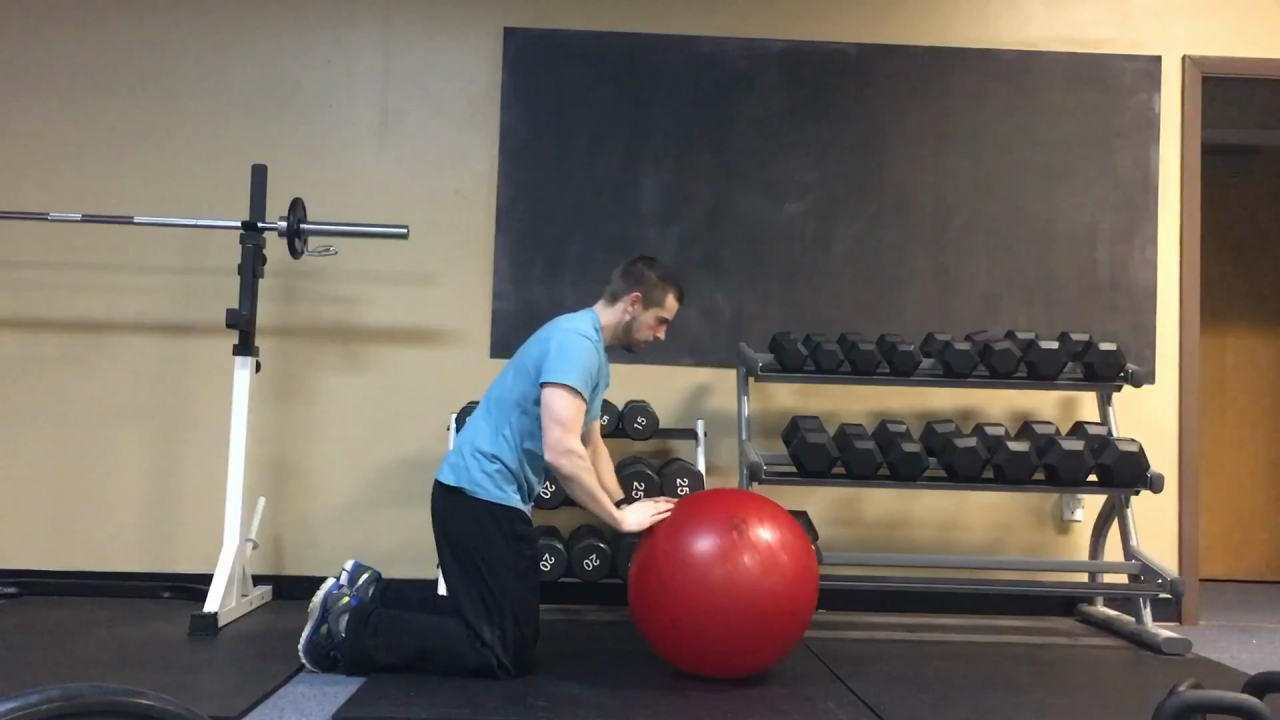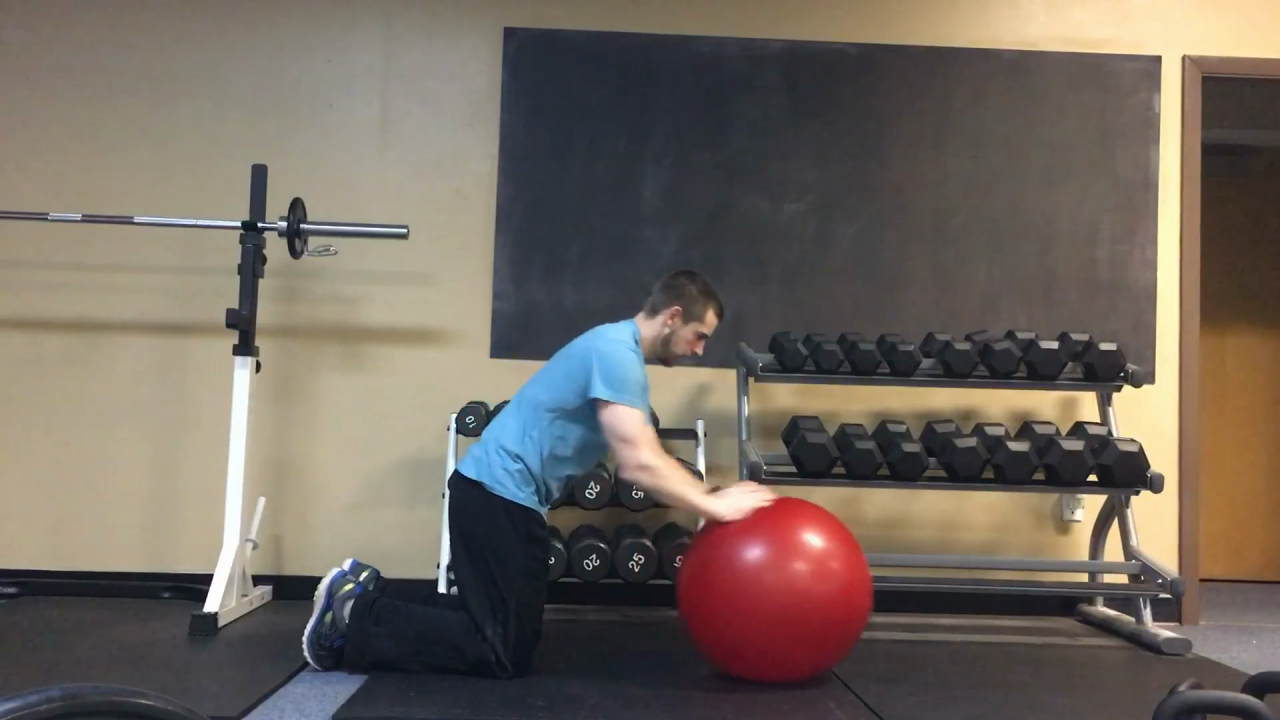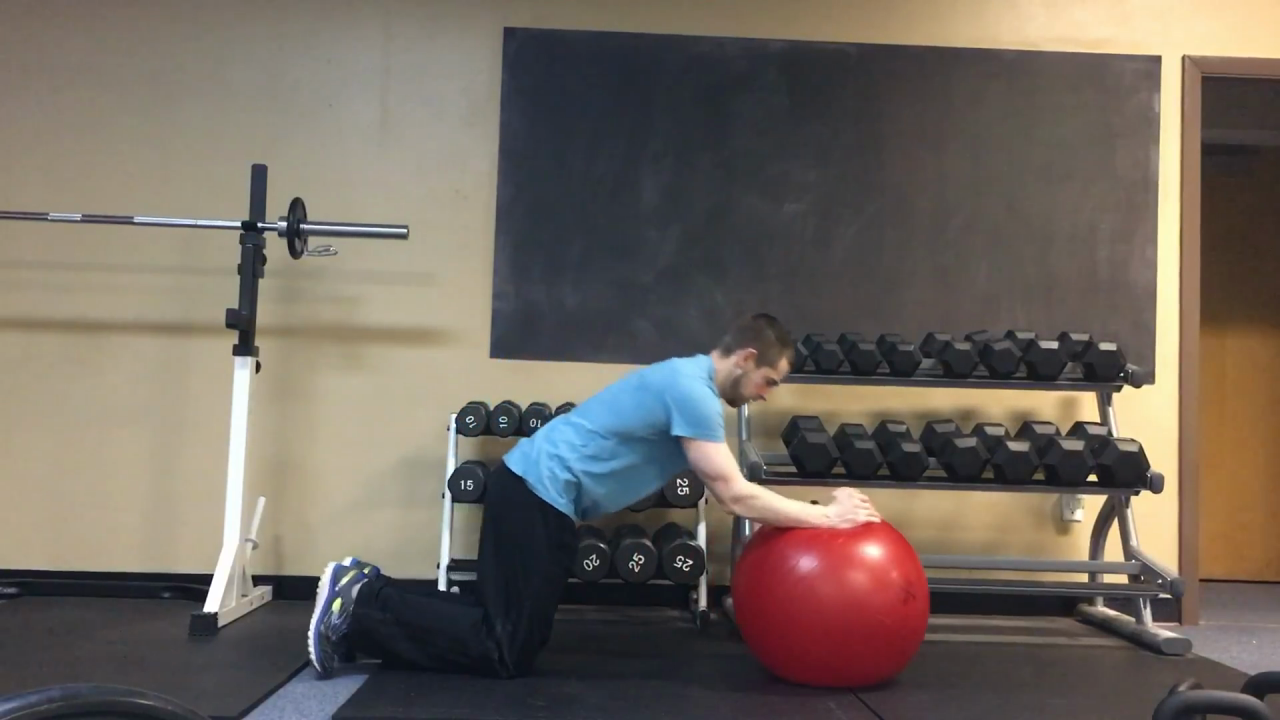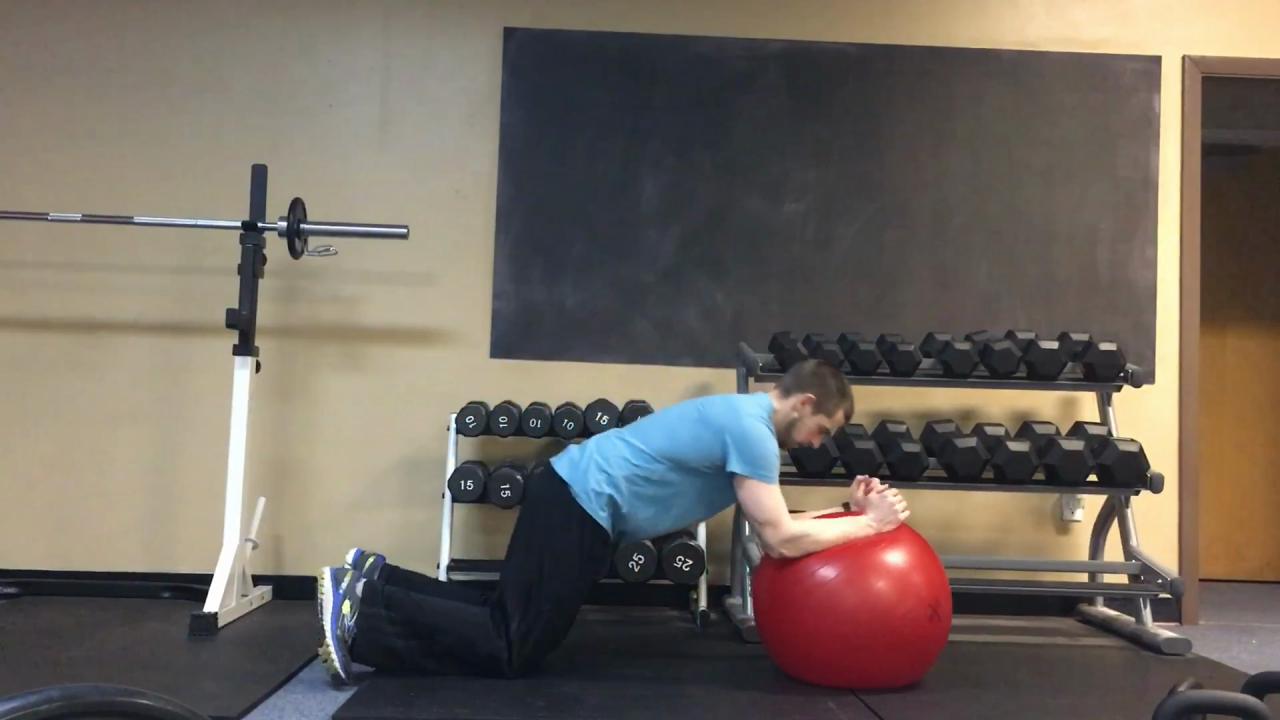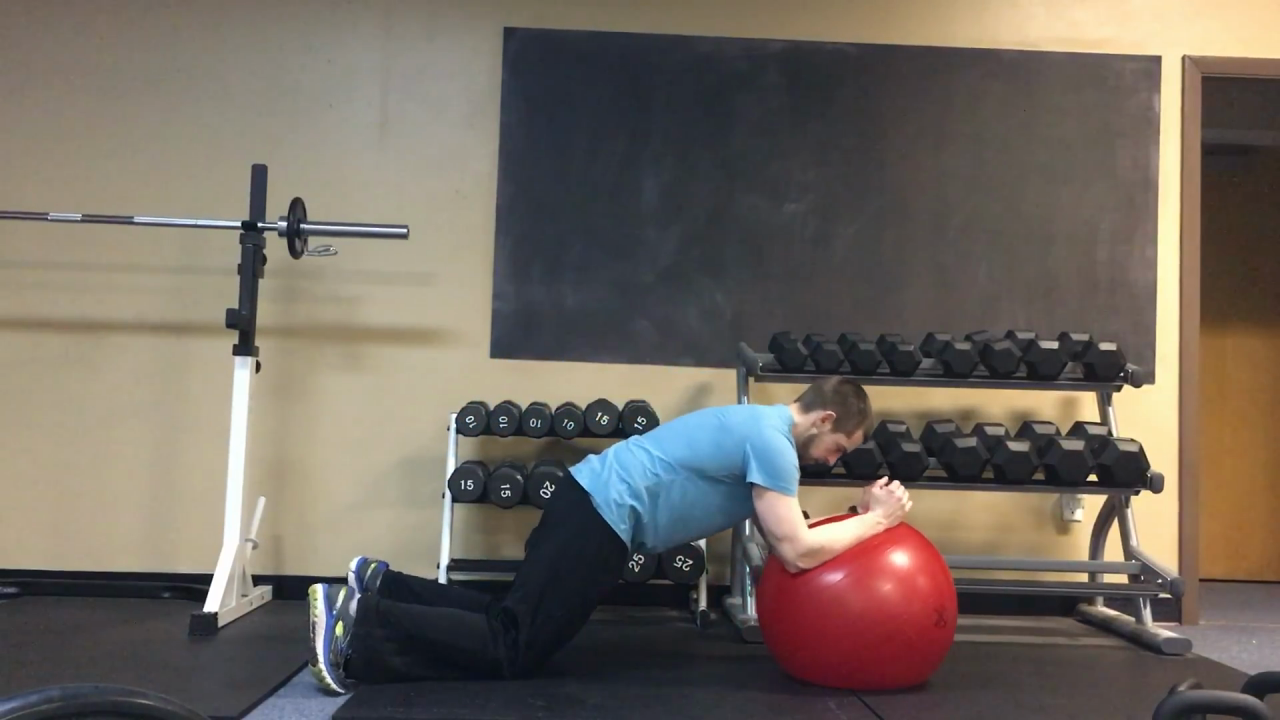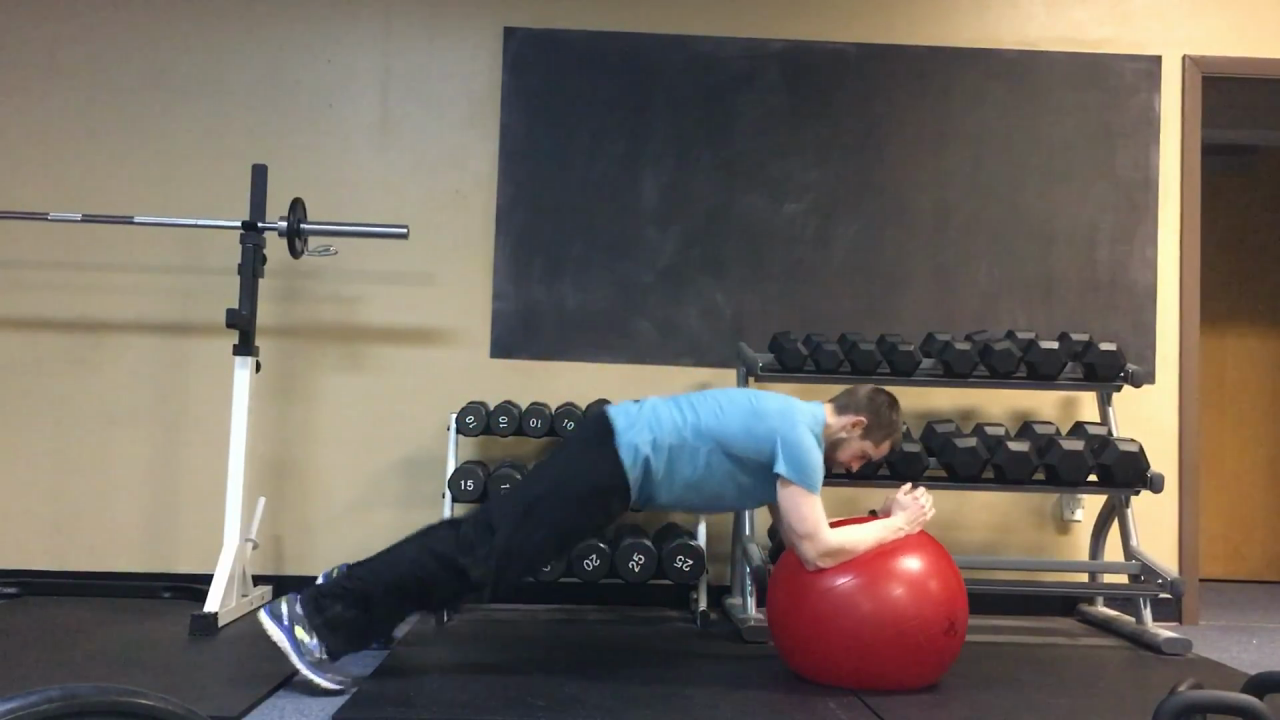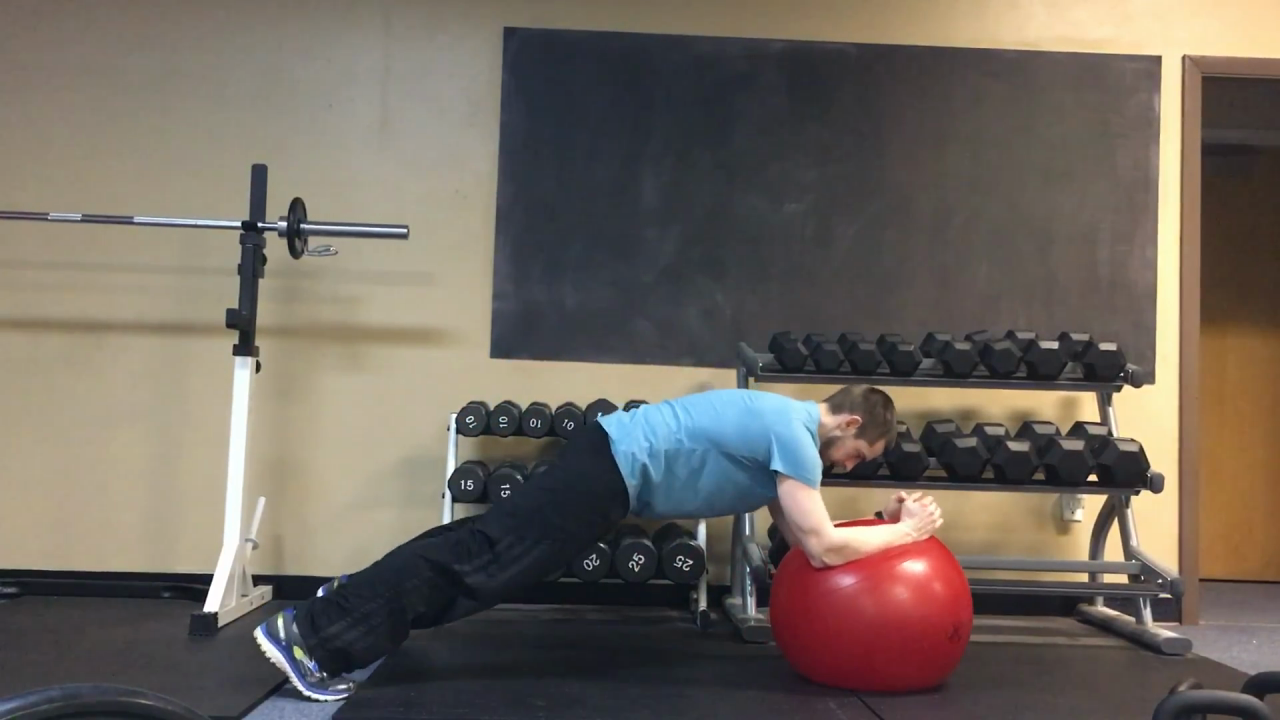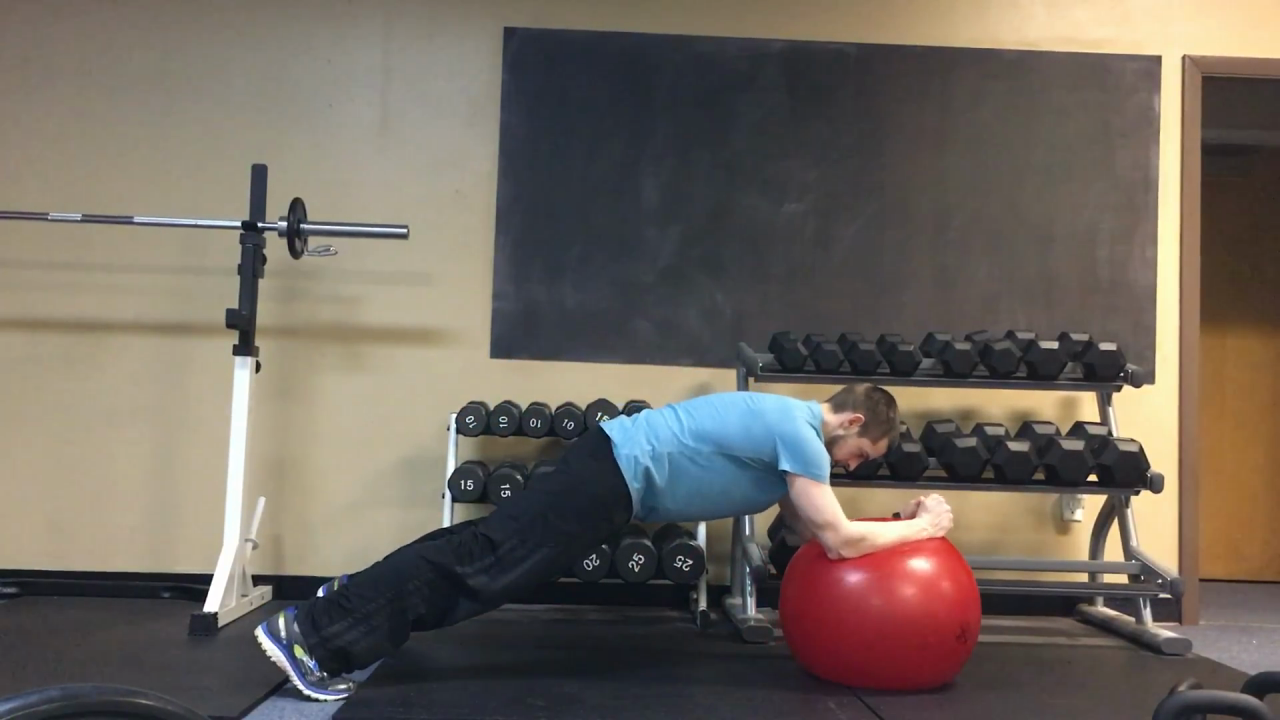
dt=0.4s
person 1, frame 1
left shoulder: (589, 348)
right shoulder: (576, 342)
left elbow: (591, 447)
right elbow: (562, 454)
left wrist: (625, 508)
right wrist: (619, 520)
left hip: (482, 495)
right hip: (480, 497)
left knee: (492, 625)
right knee: (506, 653)
left ankle: (370, 595)
right ankle: (350, 626)
person 1, frame 2
left shoulder: (622, 351)
right shoulder: (617, 353)
left elbow: (653, 456)
right elbow: (638, 465)
left wrist: (714, 497)
right wrist: (715, 508)
left hip: (495, 489)
right hip: (500, 492)
left knee: (501, 625)
right knee: (505, 651)
left ankle: (367, 593)
right ankle: (354, 620)
person 1, frame 3
left shoulder: (690, 382)
right shoulder: (693, 390)
left elbow: (732, 492)
right elbow: (734, 497)
left wrist: (815, 512)
right wrist: (827, 517)
left hip: (530, 488)
right hip: (538, 494)
left knee: (504, 629)
right knee: (508, 652)
left ankle: (367, 591)
right ankle: (356, 611)
person 1, frame 4
left shoulder: (744, 414)
right shoulder: (751, 428)
left elbow: (774, 525)
right elbow: (780, 539)
left wrist: (848, 510)
right wrist: (869, 524)
left hip: (569, 493)
right hip: (580, 504)
left knee: (509, 623)
right knee: (513, 647)
left ankle: (374, 584)
right ankle: (363, 616)
person 1, frame 5
left shoulder: (761, 427)
right shoulder: (771, 440)
left elbow: (785, 537)
right elbow: (797, 552)
left wrist: (861, 514)
right wrist: (877, 520)
left hip: (590, 500)
right hip: (602, 515)
left knee: (513, 622)
right knee: (511, 647)
left ankle: (379, 590)
right ankle: (354, 628)
person 1, frame 6
left shoulder: (789, 421)
right shoulder: (802, 436)
left elbow: (797, 533)
right elbow: (816, 551)
left wrist: (881, 518)
right wrist: (897, 525)
left hip: (611, 445)
right hip: (617, 458)
left knee: (489, 544)
right knee: (488, 547)
left ankle: (347, 594)
right ankle: (314, 619)
person 1, frame 7
left shoulder: (785, 425)
right shoulder: (795, 434)
left elbow: (798, 534)
right elbow: (822, 548)
left wrist: (885, 522)
right wrist: (907, 532)
left hip: (610, 460)
right hip: (611, 469)
left knee: (481, 548)
right knee: (482, 560)
left ankle: (344, 607)
right ankle: (309, 635)
person 1, frame 8
left shoulder: (789, 425)
right shoulder: (801, 433)
left elbow: (810, 530)
right elbow: (839, 542)
left wrist: (900, 521)
right wrist: (922, 528)
left hip: (611, 465)
right hip: (615, 475)
left knee: (482, 550)
right knee: (482, 566)
left ankle: (348, 601)
right ankle: (310, 635)
